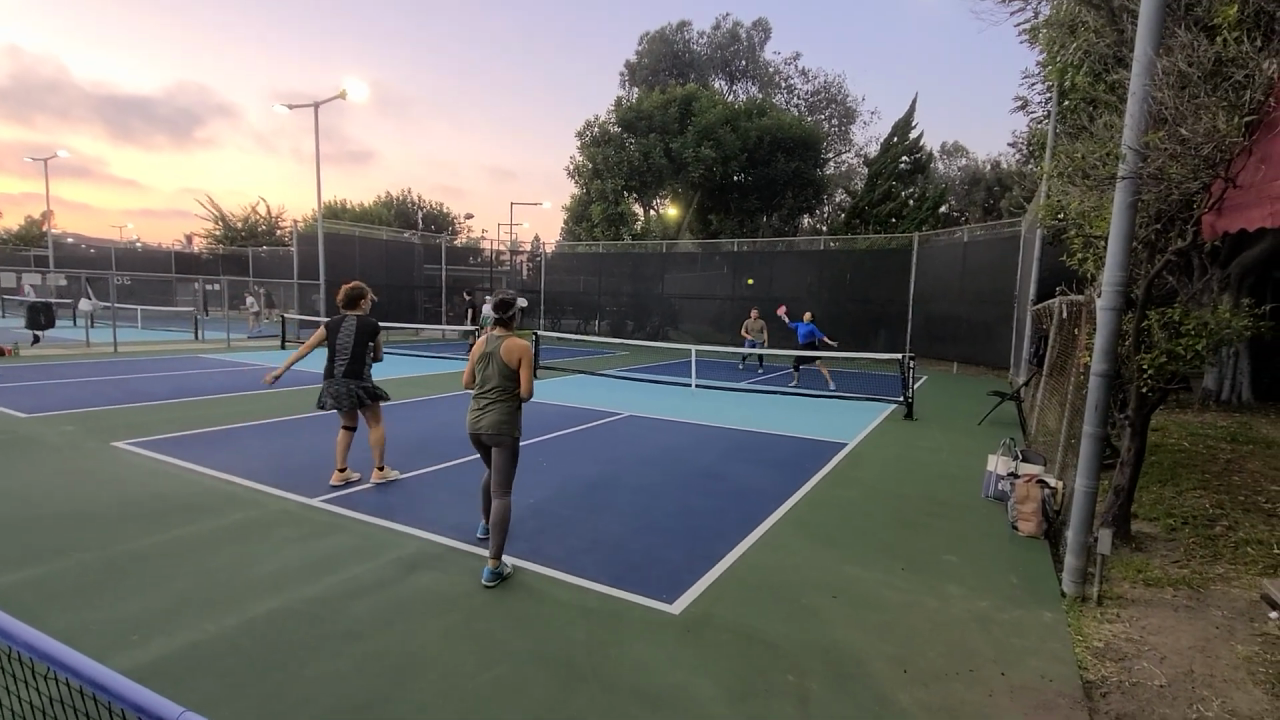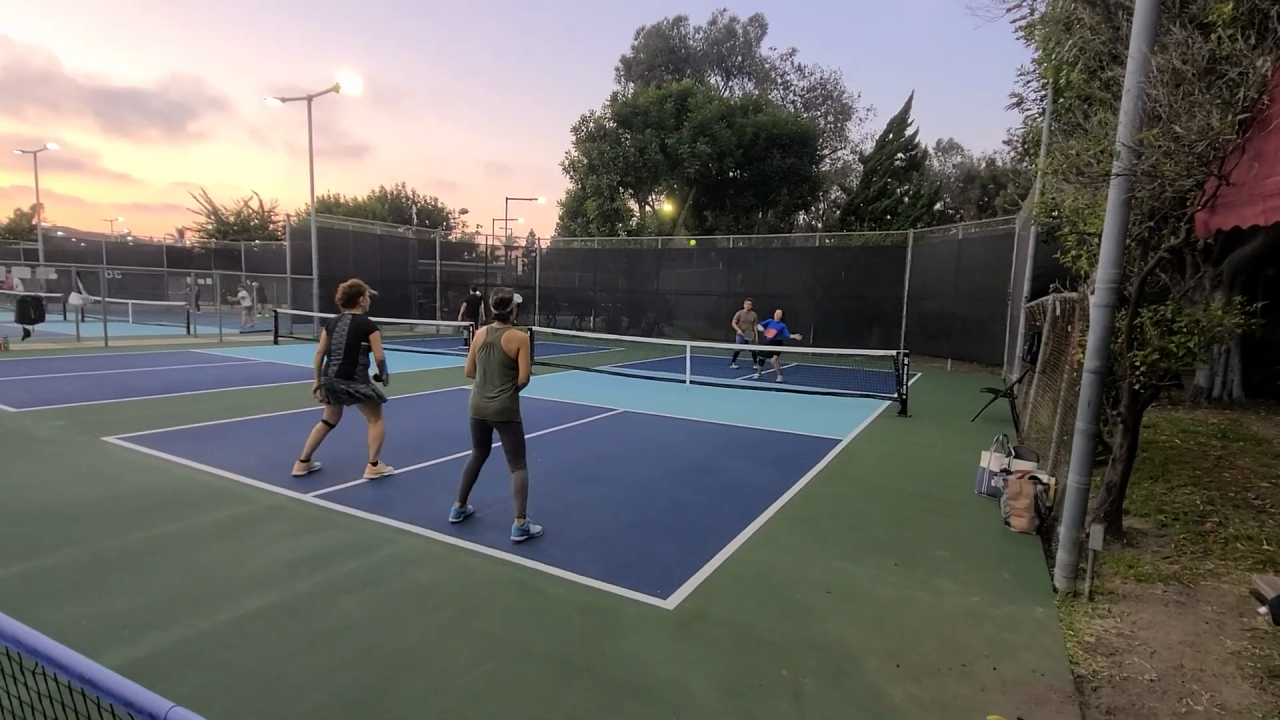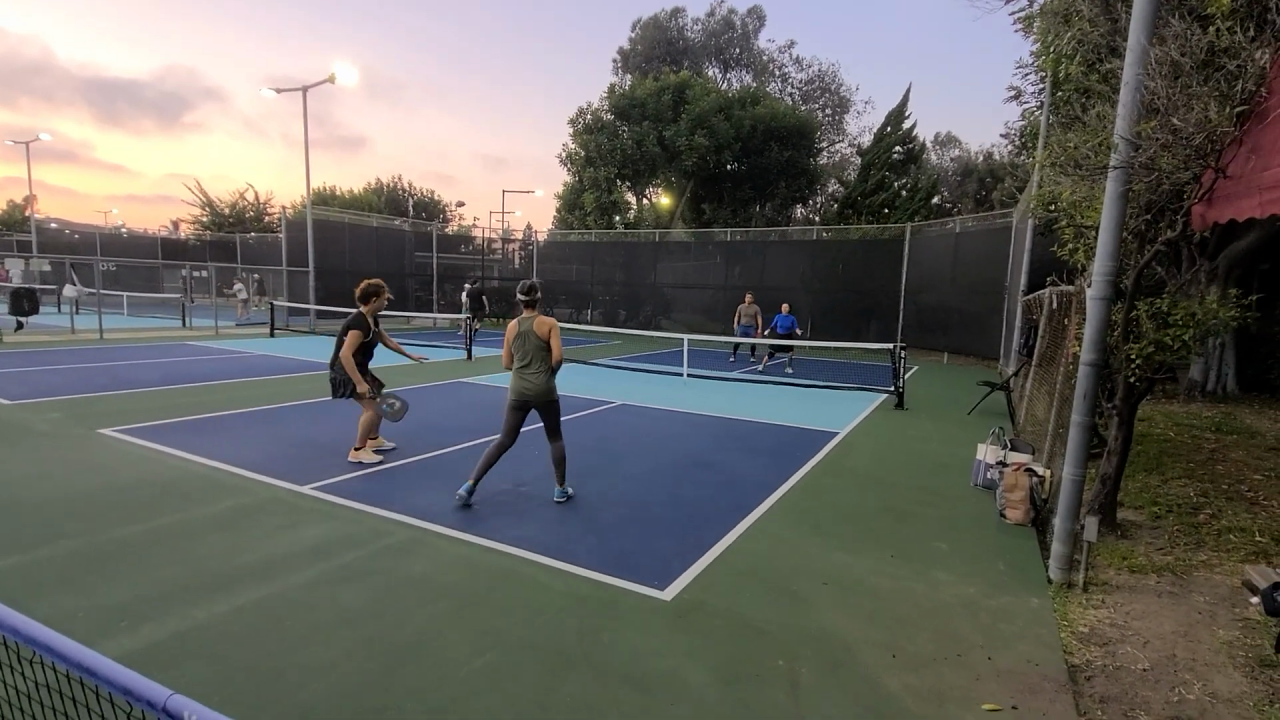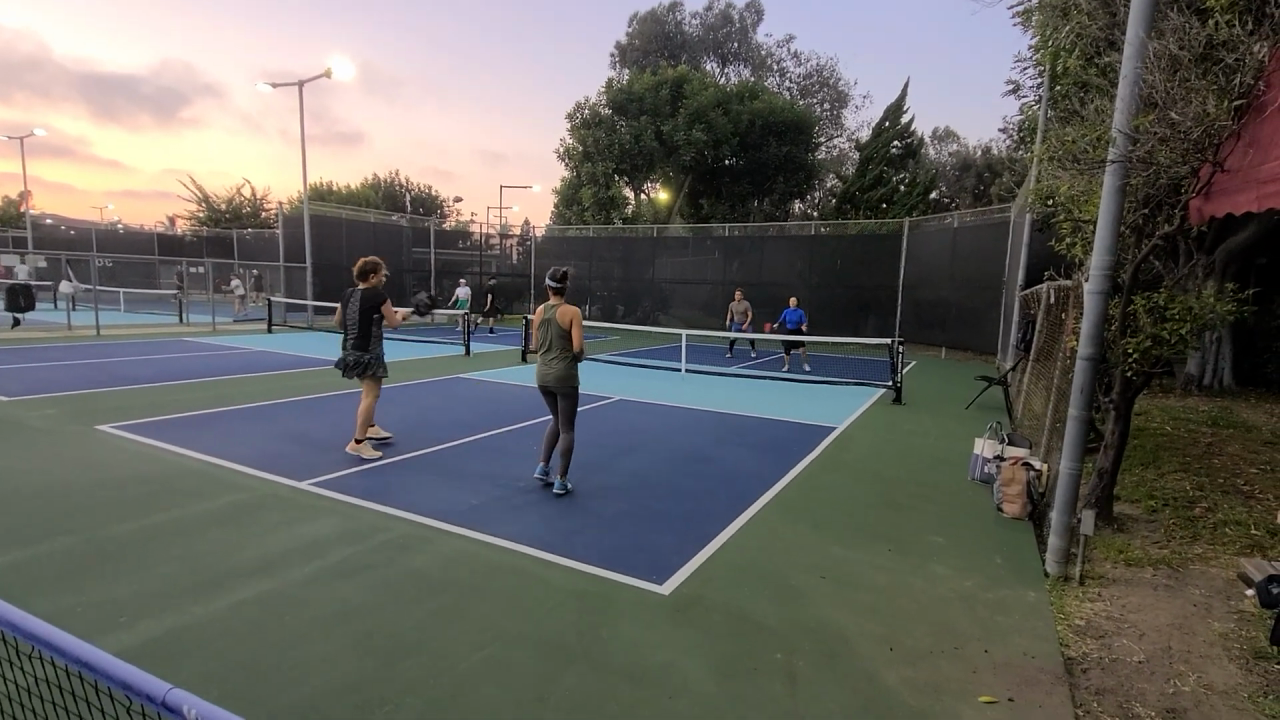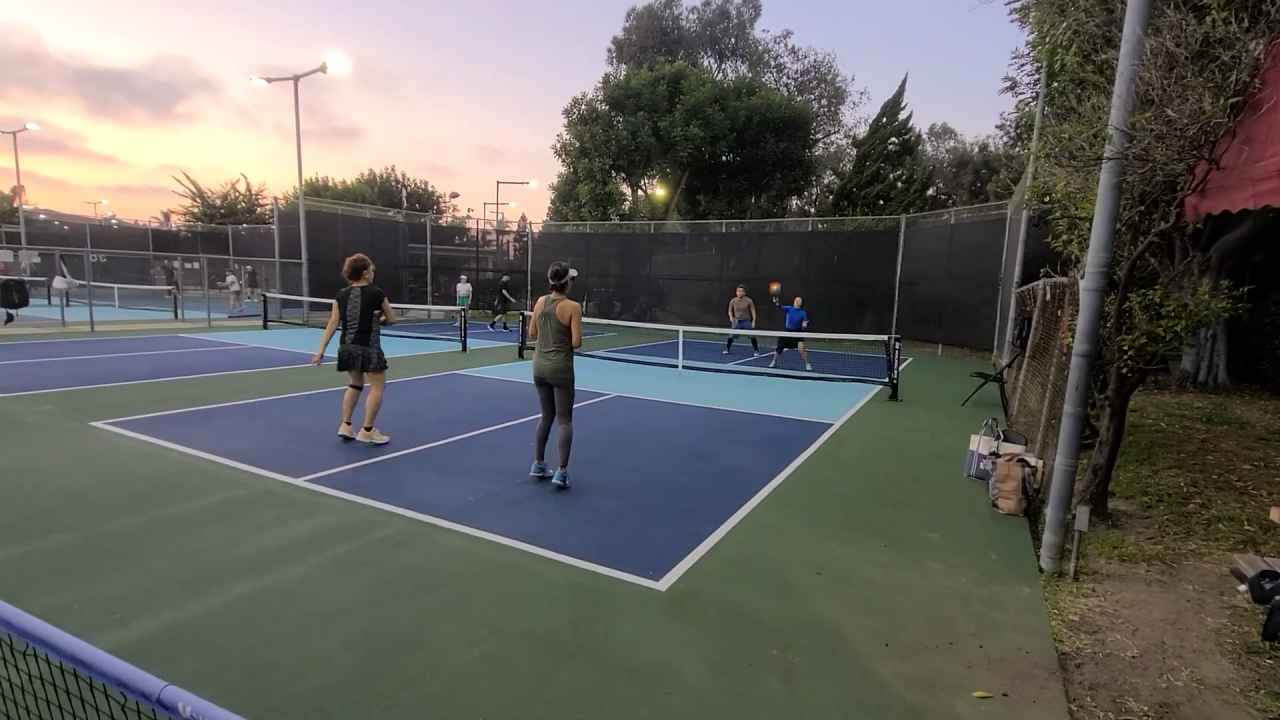
dt=0.5s
person 1, frame 1
left shoulder: (481, 342)
right shoulder: (521, 347)
left elbow: (467, 382)
right elbow: (526, 393)
left hip: (476, 422)
right hip: (503, 425)
left knee: (493, 473)
right knee: (502, 492)
left ankle: (486, 524)
right ankle: (493, 566)
person 1, frame 2
left shoulder: (480, 334)
right shoulder: (520, 338)
left elbow: (469, 371)
right elbow: (523, 379)
left hip: (478, 406)
right hip: (505, 409)
left knee: (478, 455)
right knee: (518, 466)
left ankle: (459, 507)
right ankle: (520, 524)
person 1, frame 3
left shoulder: (512, 326)
right shoulder: (549, 323)
left elbow: (506, 363)
right elbow: (558, 358)
right wrist: (550, 373)
left hip: (518, 390)
right hip: (544, 391)
left knee: (504, 440)
right knee: (555, 438)
left ankle: (470, 485)
right ankle: (561, 488)
person 1, frame 4
left shoulder: (539, 311)
right shoulder: (573, 312)
left elbow: (535, 346)
right elbow: (578, 348)
right wrist: (579, 356)
left hip: (543, 375)
right hip: (564, 376)
left knee: (556, 421)
right knee: (567, 429)
left ankle: (543, 467)
right ankle: (561, 481)
person 1, frame 5
left shoulder: (540, 302)
right shoulder: (572, 307)
left elbow: (532, 334)
right elbow: (576, 342)
left hip: (539, 367)
right hip: (560, 369)
left knee: (547, 416)
right knee: (564, 421)
left ankle: (538, 464)
right ankle: (561, 472)
person 2, frame 1
left shoulder: (331, 324)
right shoulder: (372, 325)
left elbow: (306, 348)
right elbow: (378, 357)
left wrist: (281, 370)
left hip: (333, 381)
right hip: (358, 382)
left knee: (349, 424)
right knee: (375, 423)
left ankle: (340, 473)
right ankle: (380, 471)
person 2, frame 2
left shoulder: (332, 322)
right shoulder: (368, 325)
left elbow: (319, 353)
right elbow: (379, 357)
left wrist: (317, 381)
right wrist: (383, 374)
left hip: (330, 379)
right hip: (354, 380)
left knee: (329, 420)
right knee: (376, 419)
left ankle: (302, 463)
right ankle: (373, 466)
person 2, frame 3
left shoulder: (371, 320)
right shoulder: (358, 322)
left elbow: (386, 341)
right elbow: (345, 354)
left wrist: (410, 355)
right wrist: (360, 383)
left hip: (359, 369)
right hip: (346, 372)
left knee: (377, 400)
right knee: (372, 406)
left ankle: (372, 439)
right ankle: (357, 450)
person 2, frame 4
left shoulder: (349, 294)
right shoulder: (378, 295)
left elbow: (337, 322)
right elbow: (393, 323)
right wrist: (402, 314)
left hip: (351, 349)
right hip: (367, 352)
left knee: (370, 391)
right knee: (371, 394)
left ankle: (370, 428)
right ankle: (357, 443)
person 2, frame 5
left shoulder: (341, 295)
right shoulder: (376, 294)
left elbow: (332, 324)
right elbow: (391, 319)
left wrist: (321, 350)
left hip: (347, 346)
right hip: (367, 347)
left knee: (355, 385)
right knee: (377, 387)
left ankle: (346, 425)
right ankle: (367, 431)
